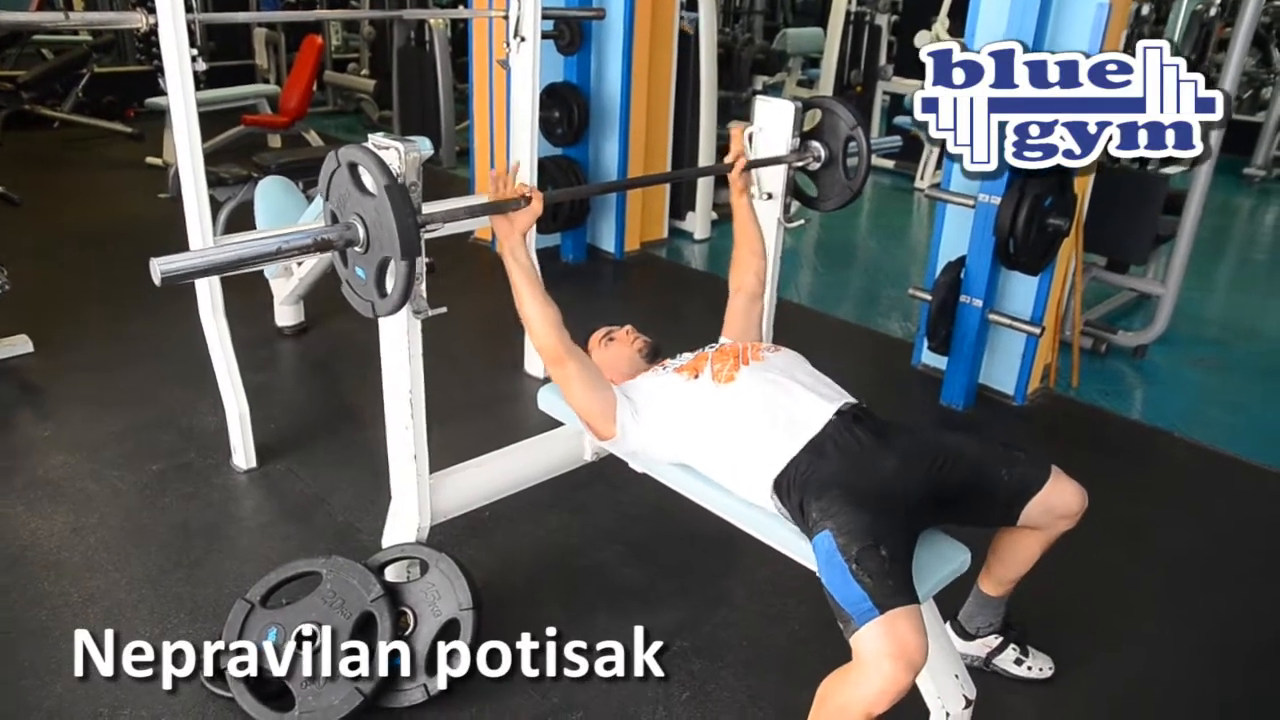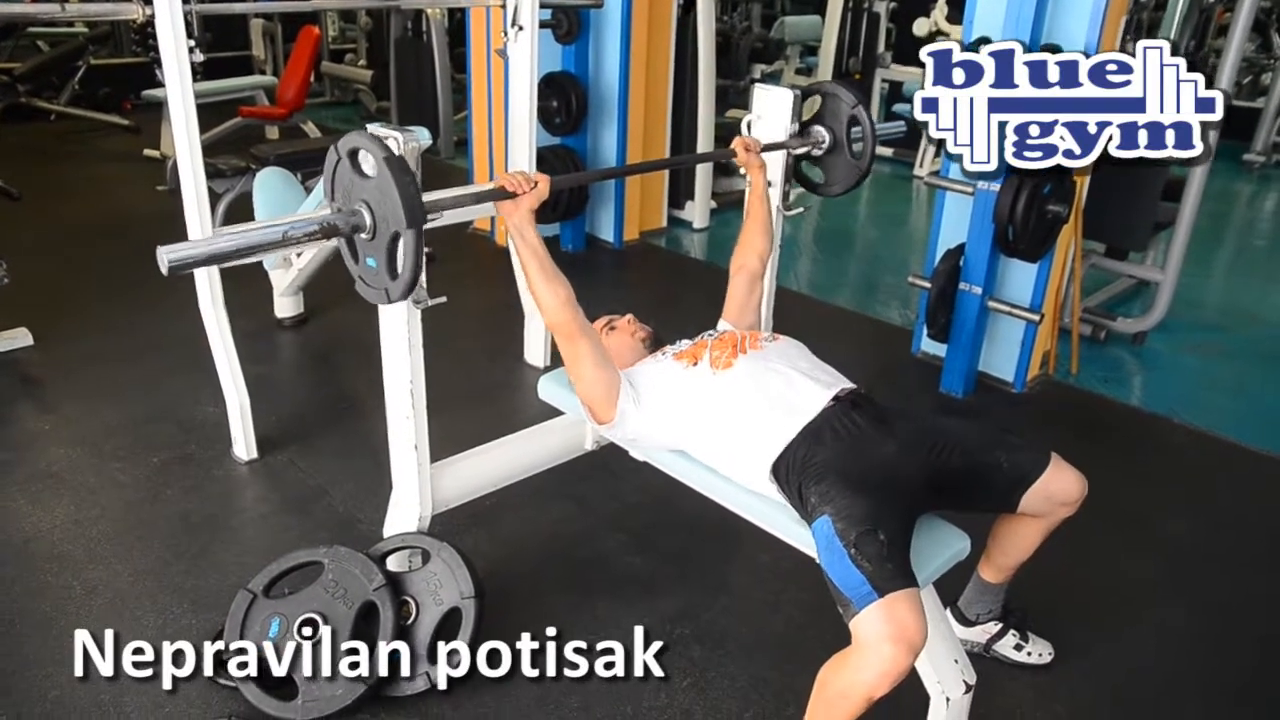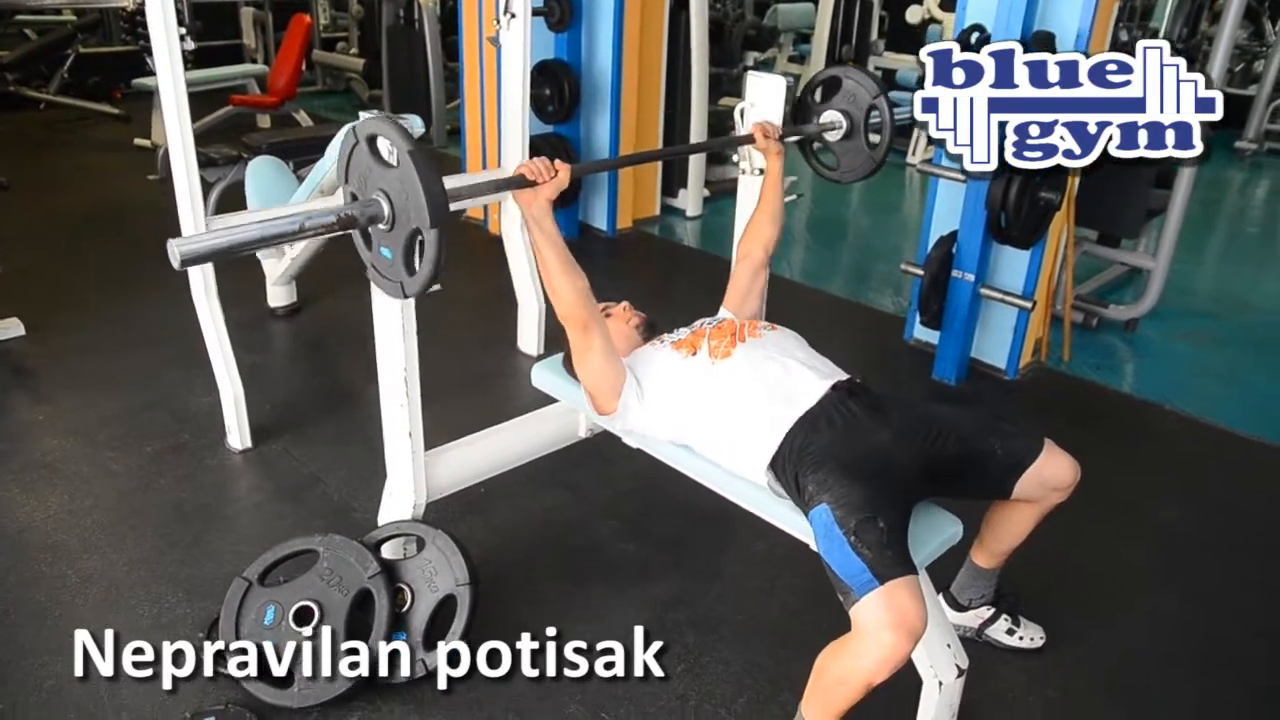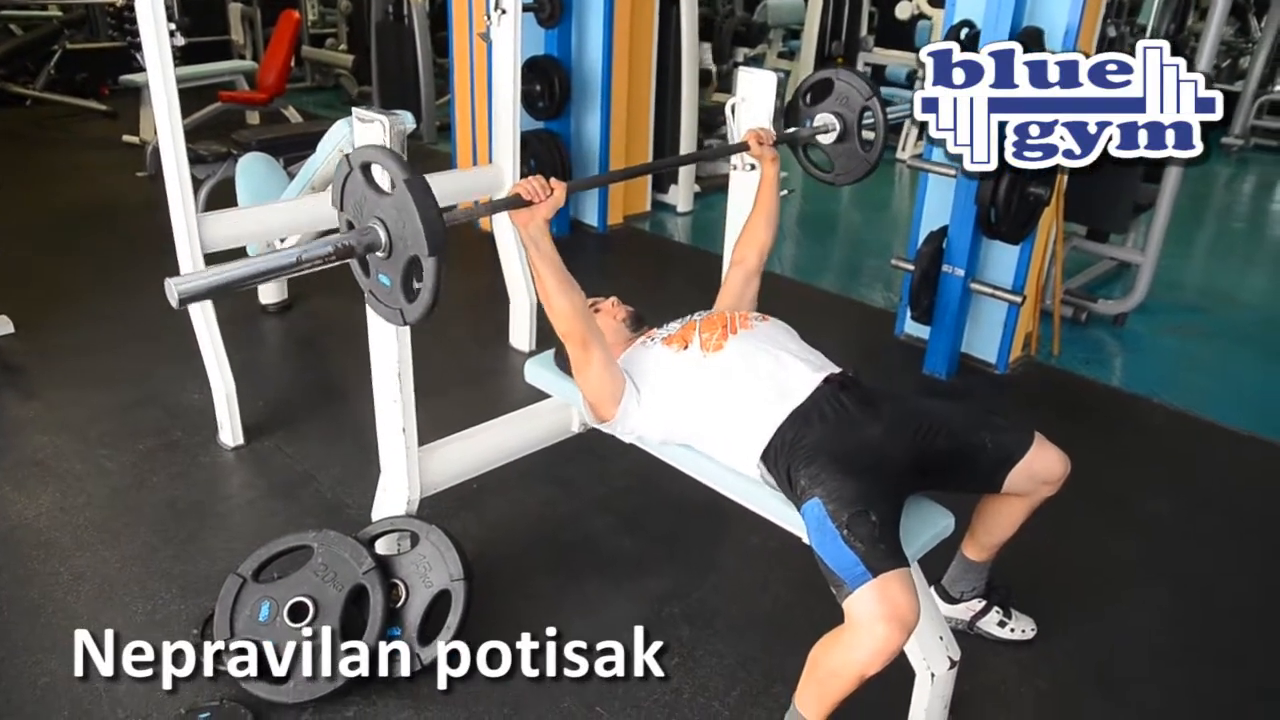
dt=0.5s
person 1, frame 1
left shoulder: (718, 355)
right shoulder: (629, 412)
left elbow: (747, 284)
right elbow: (557, 353)
left wrist: (740, 190)
right wrist: (511, 241)
left hip: (876, 435)
right hip: (818, 473)
left knee: (1062, 502)
right knee: (892, 663)
left ankle: (977, 630)
person 1, frame 2
left shoulder: (718, 341)
right shoulder: (629, 398)
left elbow: (749, 266)
right elbow: (567, 326)
left wrist: (756, 173)
right wrist: (520, 222)
left hip: (874, 420)
right hip: (814, 459)
left knee: (1062, 489)
right knee: (891, 645)
left ankle: (976, 615)
person 1, frame 3
left shoulder: (714, 329)
right shoulder: (627, 390)
left elbow: (754, 256)
right elbow: (575, 320)
left wrist: (774, 162)
right wrist: (537, 211)
left hip: (870, 409)
right hip: (811, 449)
left knee: (1056, 474)
right knee: (890, 634)
left ankle: (969, 601)
person 1, frame 4
left shoulder: (706, 324)
right shoulder: (622, 391)
left elbow: (749, 260)
right elbow: (573, 336)
left wrist: (769, 167)
right wrist: (532, 230)
left hip: (861, 402)
right hip: (802, 442)
left knee: (1047, 468)
right knee: (884, 623)
left ankle: (960, 592)
